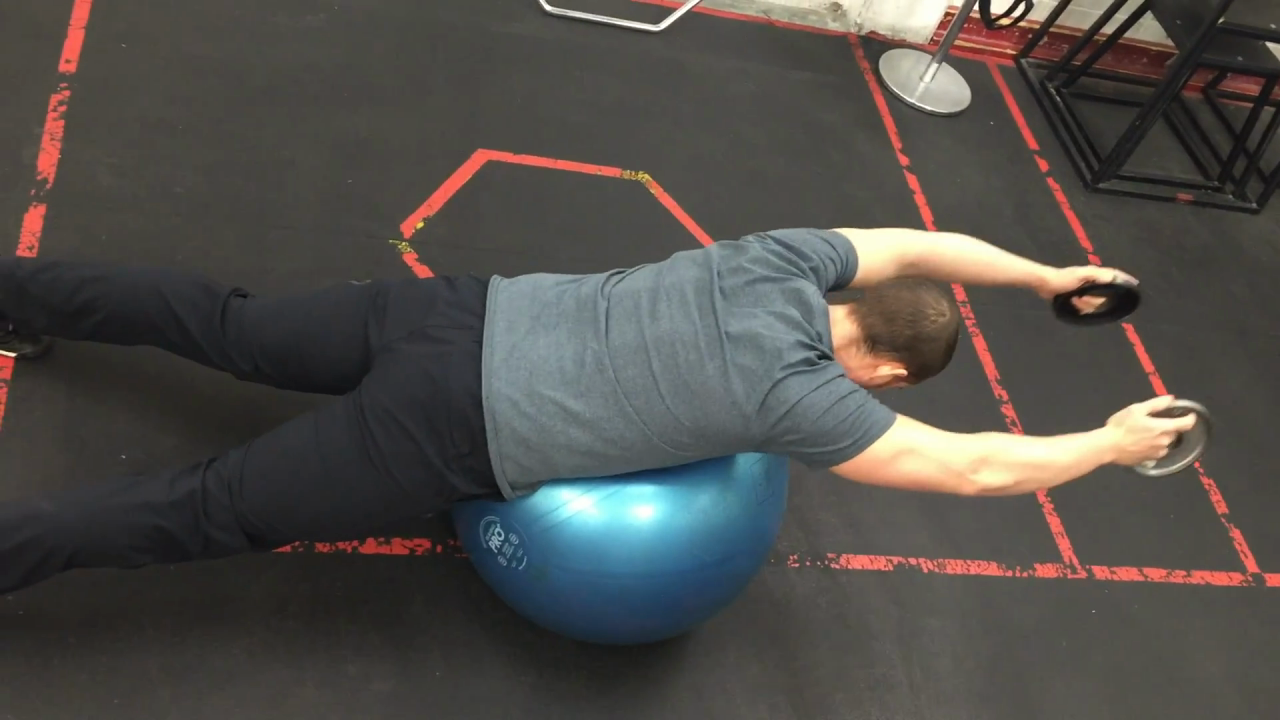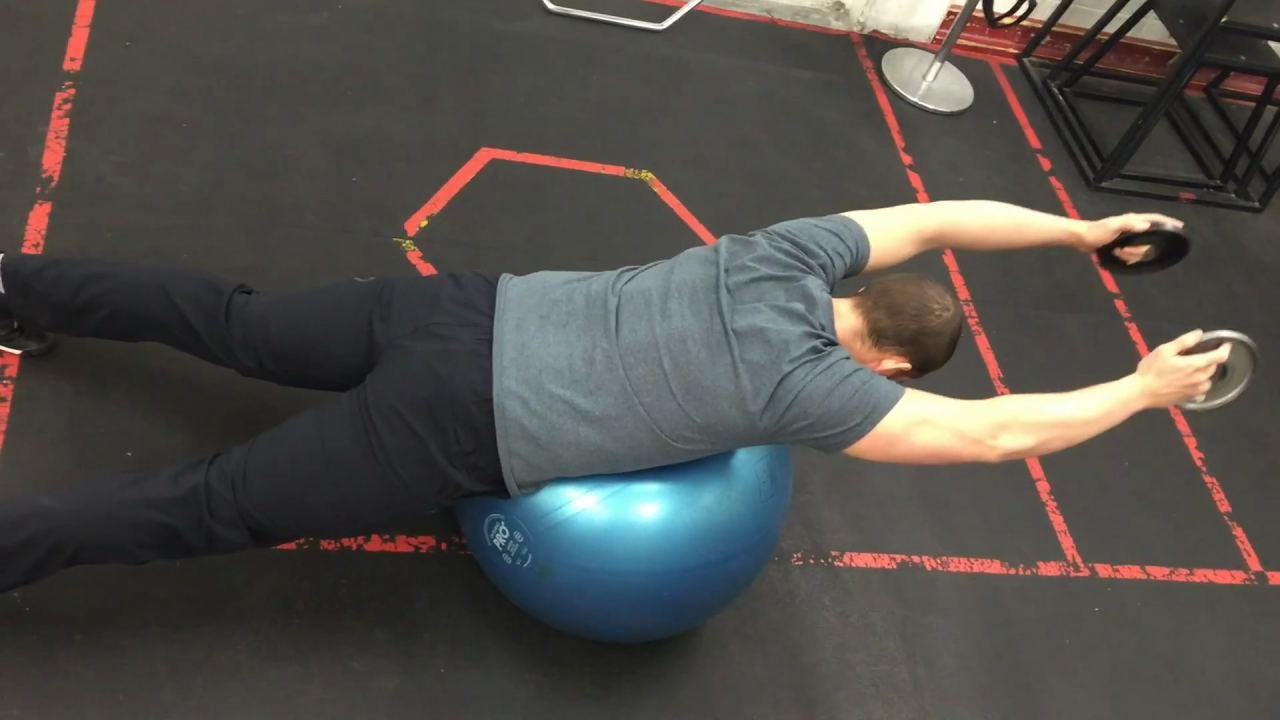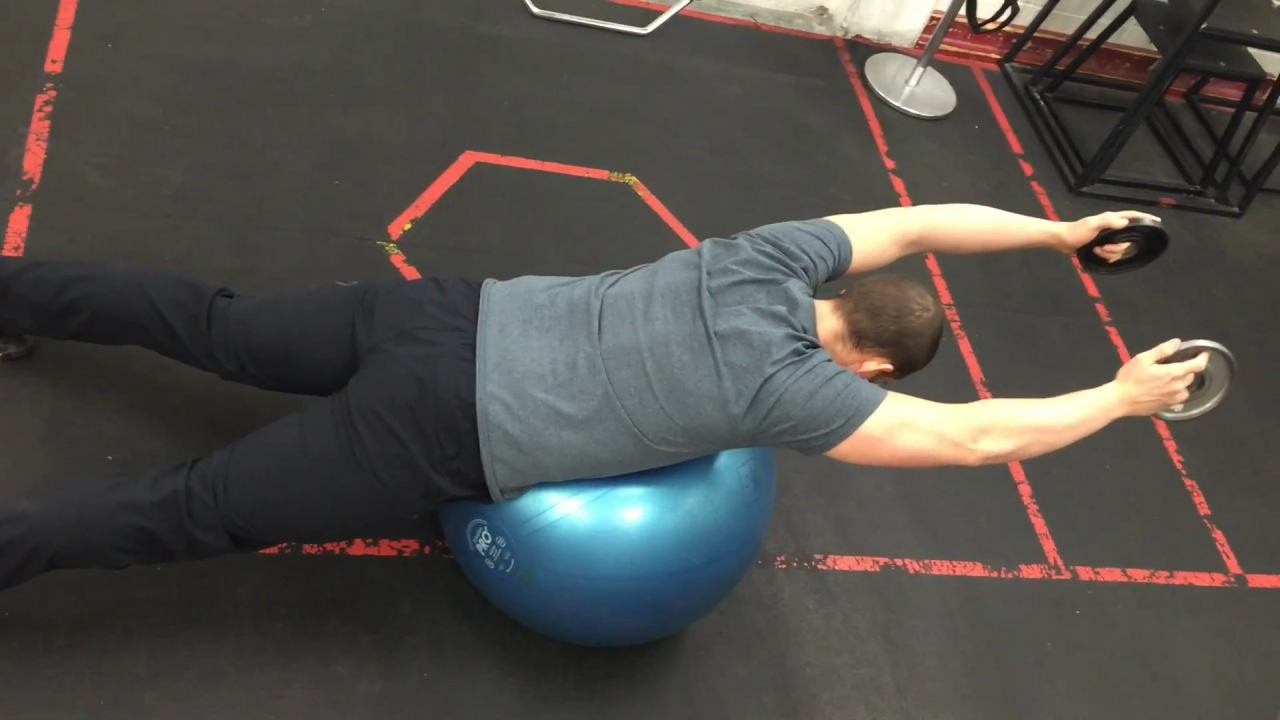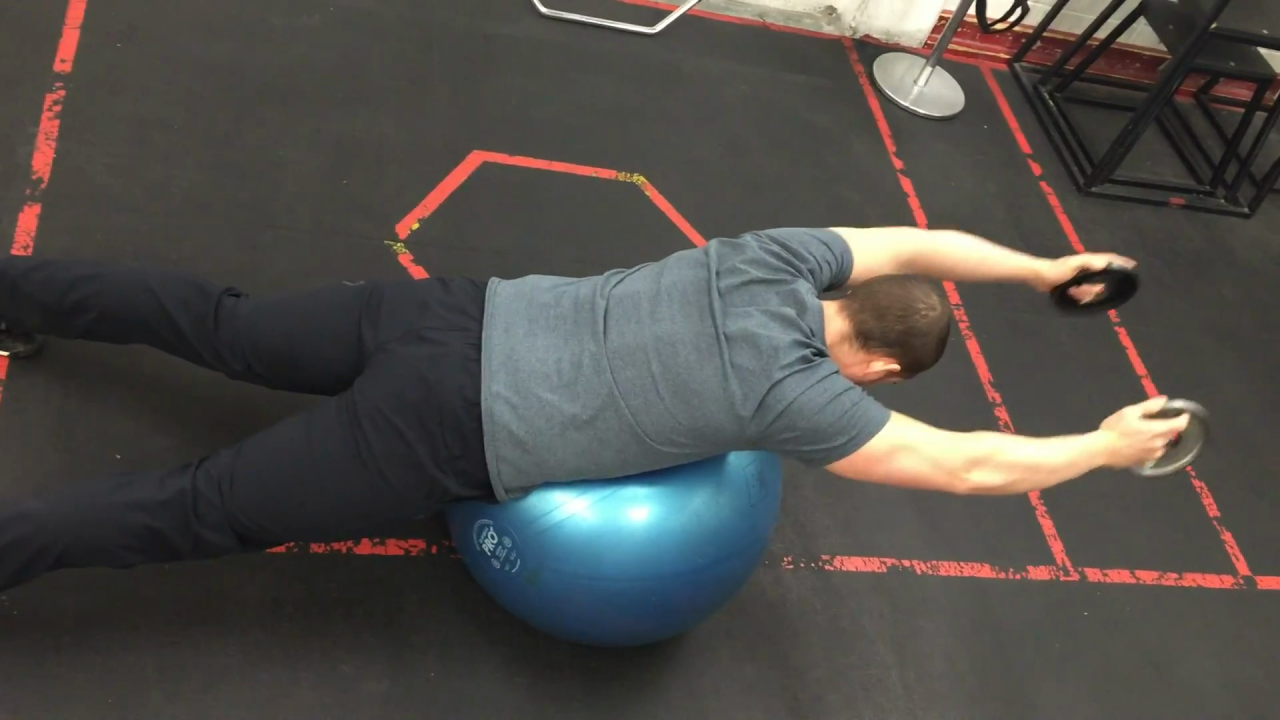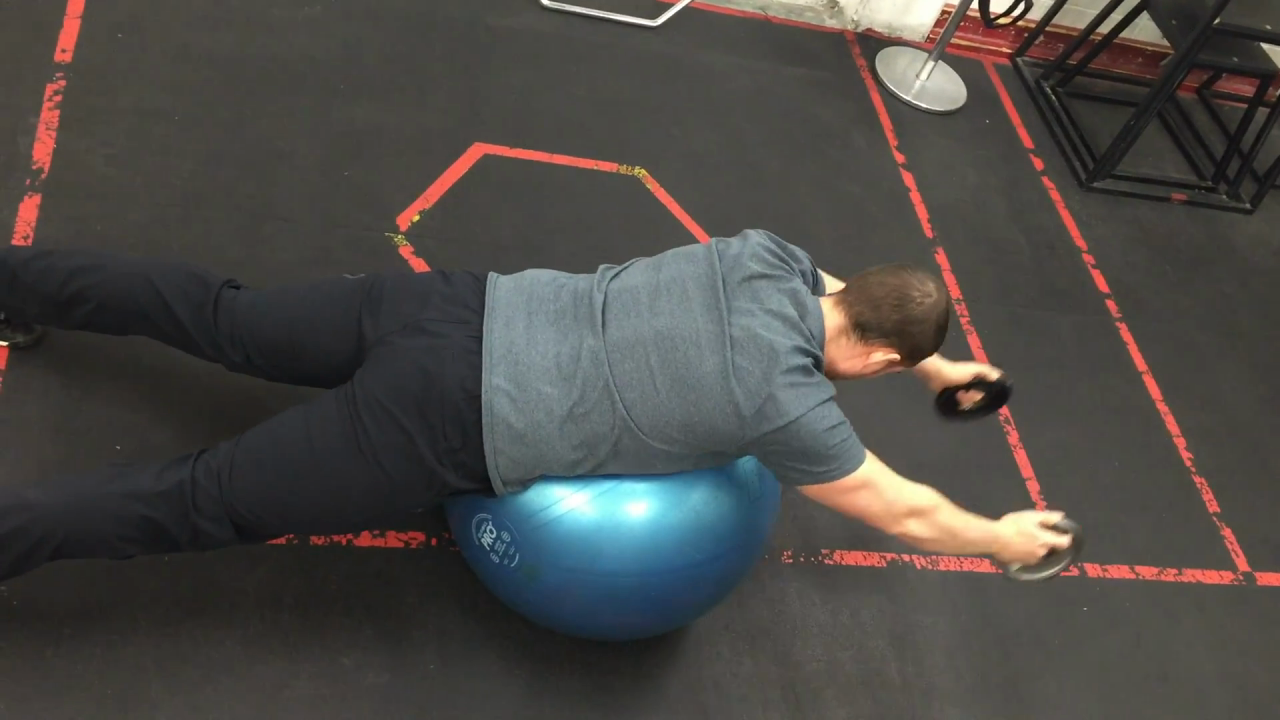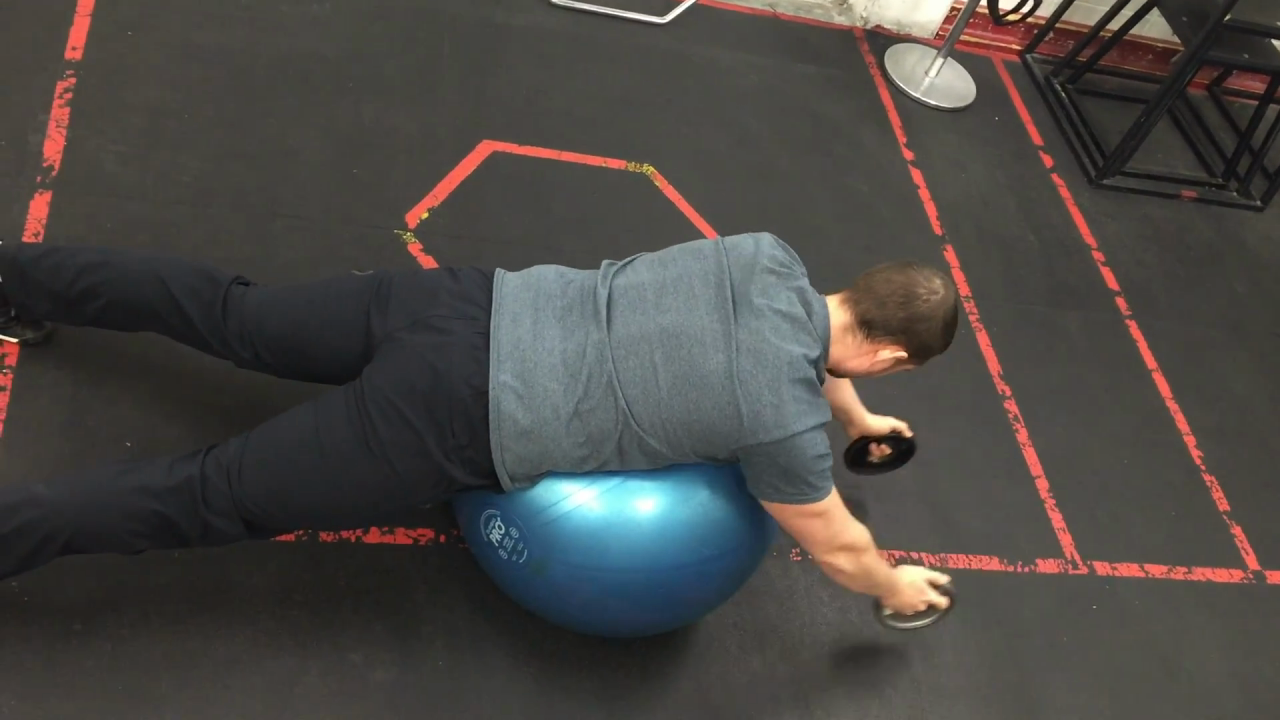
dt=0.4s
person 1, frame 1
left shoulder: (787, 260)
right shoulder: (792, 394)
left elbow: (916, 247)
right elbow: (974, 467)
left wrist: (1048, 276)
right wrist: (1116, 440)
left hip: (460, 313)
right hip: (451, 429)
left knee: (233, 328)
right knee: (215, 508)
person 1, frame 2
left shoulder: (794, 251)
right shoulder: (800, 385)
left elbow: (934, 217)
right elbow: (996, 431)
left wrist: (1084, 230)
right wrist: (1147, 388)
left hip: (466, 310)
right hip: (457, 424)
left knee: (234, 324)
right knee: (221, 505)
person 1, frame 3
left shoulder: (769, 256)
right shoulder: (783, 389)
left elbow: (914, 223)
right elbow: (972, 437)
left wrist: (1064, 231)
right wrist: (1124, 398)
left hip: (446, 316)
right hip: (440, 430)
left knee: (219, 331)
right knee: (201, 511)
person 1, frame 4
left shoulder: (776, 257)
right shoulder: (788, 394)
left elbow: (916, 244)
right elbow: (962, 463)
left wrist: (1047, 268)
right wrist: (1103, 446)
left hip: (457, 313)
right hip: (448, 426)
left knee: (225, 327)
right knee: (207, 508)
person 1, frame 5
left shoulder: (770, 256)
right shoulder: (782, 405)
left elbow: (839, 308)
right elbow: (904, 513)
left wrist: (940, 367)
right wrist: (1003, 537)
left hip: (457, 305)
right hip: (444, 420)
left knee: (222, 317)
right knee: (202, 504)
person 1, frame 6
left shoulder: (769, 259)
right shoulder: (781, 421)
right elbow: (836, 546)
left wrist: (857, 418)
right wrist: (894, 590)
left hip: (461, 304)
right hip: (449, 415)
left knee: (228, 314)
right knee: (211, 496)
